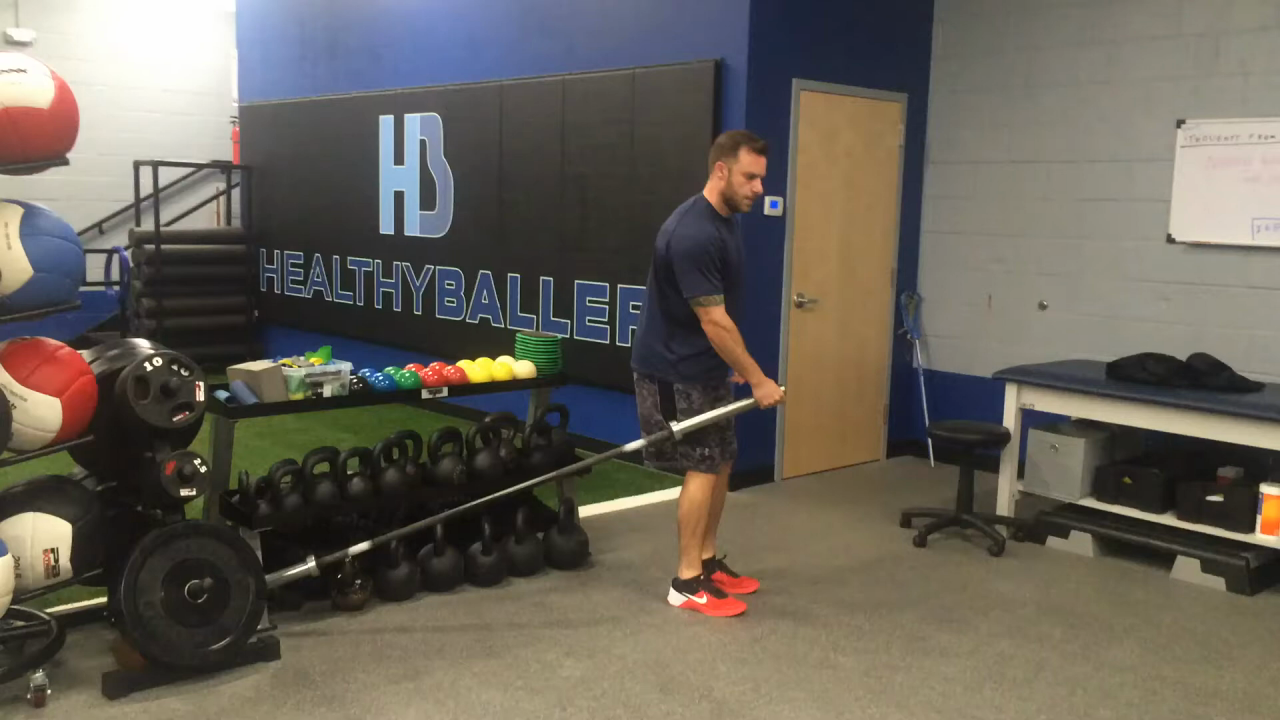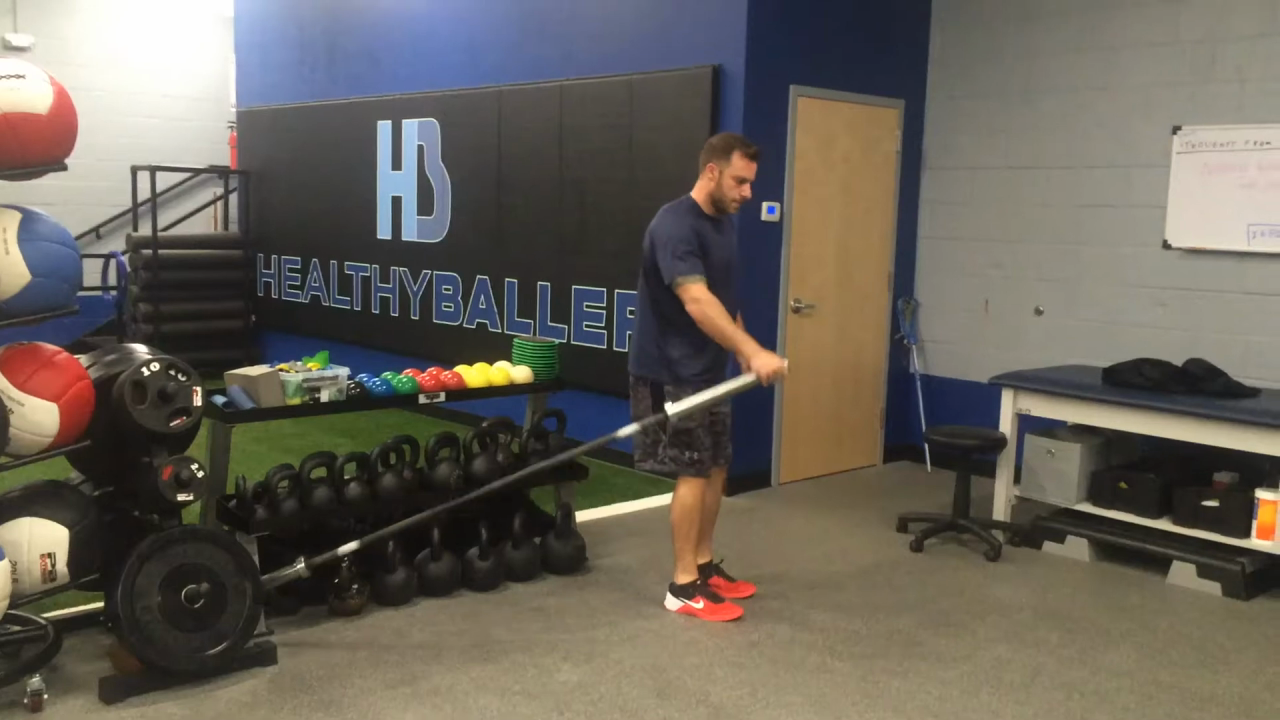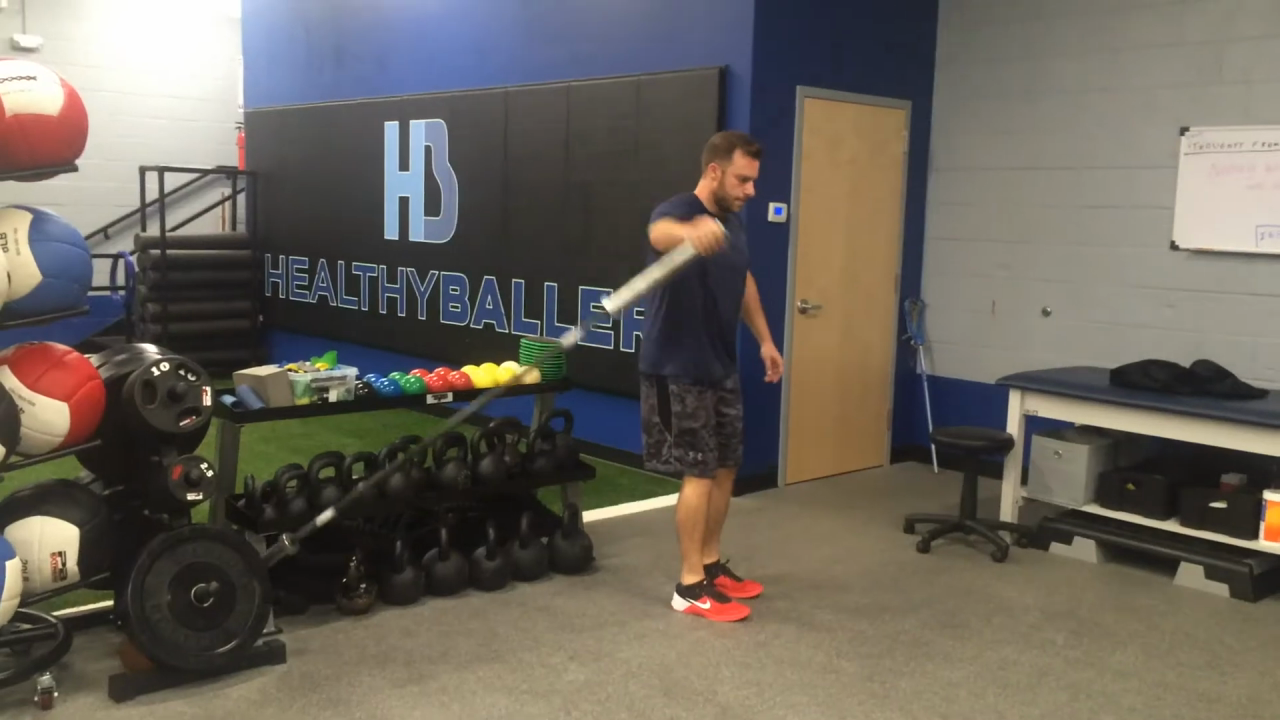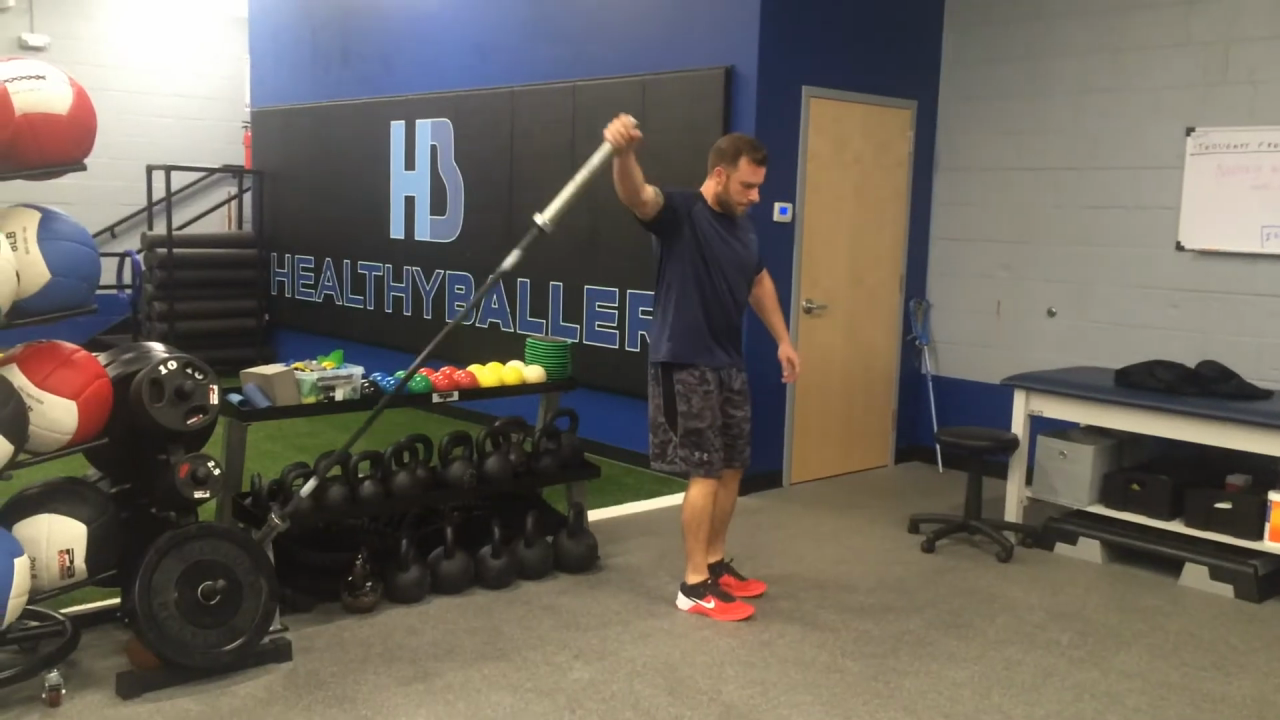
dt=0.3s
person 1, frame 1
left shoulder: (725, 219)
right shoulder: (693, 233)
right elbow: (713, 320)
left wrist: (736, 364)
right wrist: (757, 380)
left hip: (705, 364)
right hip: (673, 368)
left knee: (720, 464)
right knee: (702, 467)
left ankle: (708, 561)
right ankle: (688, 581)
person 1, frame 2
left shoulder: (722, 221)
right shoulder: (677, 226)
right elbow: (697, 301)
left wrist: (742, 350)
right wrist: (752, 352)
left hip: (706, 368)
right hip: (670, 371)
left knee: (715, 468)
right knee: (693, 471)
left ankle: (704, 565)
right ankle: (684, 585)
person 1, frame 3
left shoulder: (732, 223)
right shoulder: (684, 213)
right elbow: (660, 233)
left wrist: (765, 340)
right wrist: (691, 234)
left hip: (720, 366)
right hip: (679, 369)
left knee: (725, 468)
right knee: (699, 472)
left ankle: (712, 565)
right ankle: (690, 586)
person 1, frame 4
left shoulder: (741, 225)
right shoulder: (679, 211)
left elbow: (758, 282)
right elbow: (635, 196)
left wrist: (782, 339)
right wrist: (623, 152)
left hip: (728, 365)
right hip: (685, 365)
left knee: (731, 469)
right knee: (705, 472)
left ankle: (715, 564)
right ankle: (694, 584)
